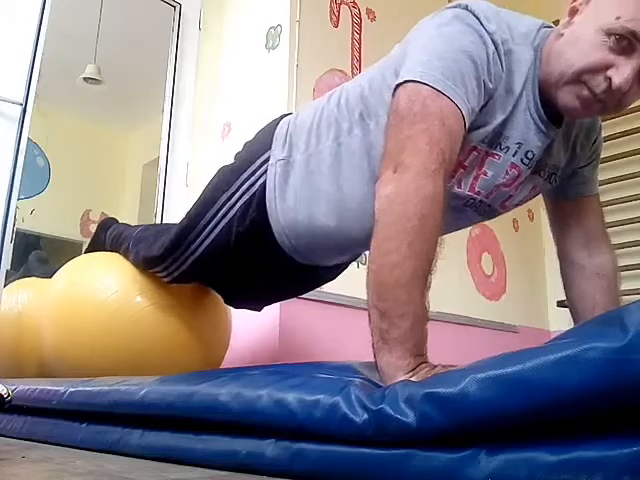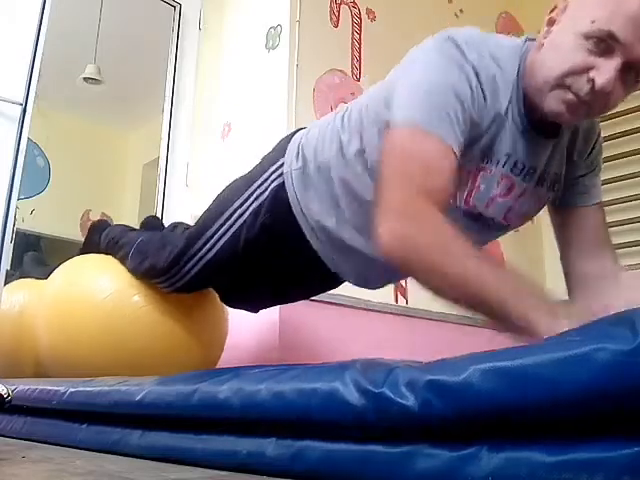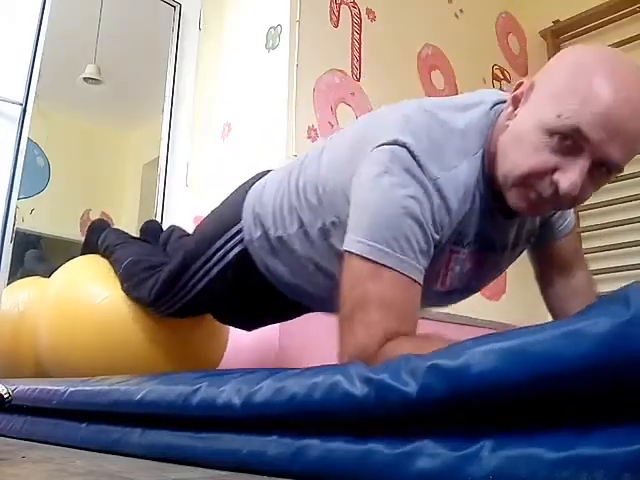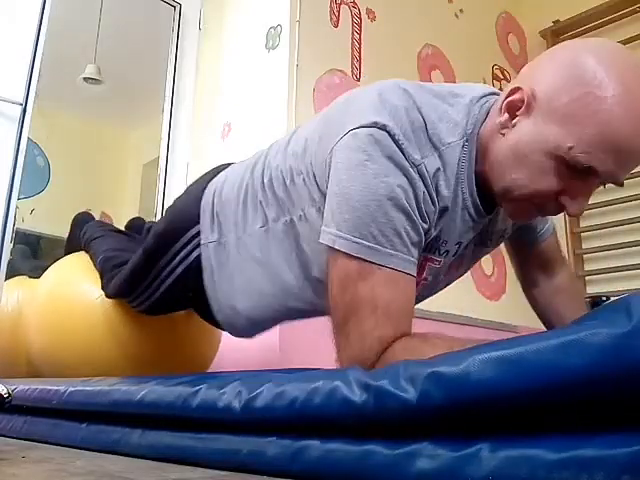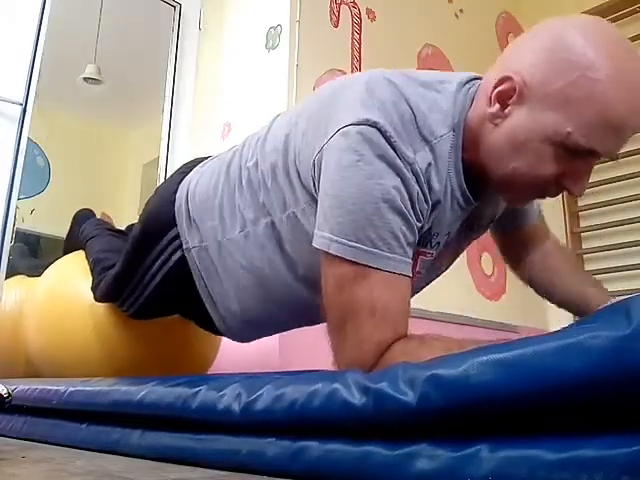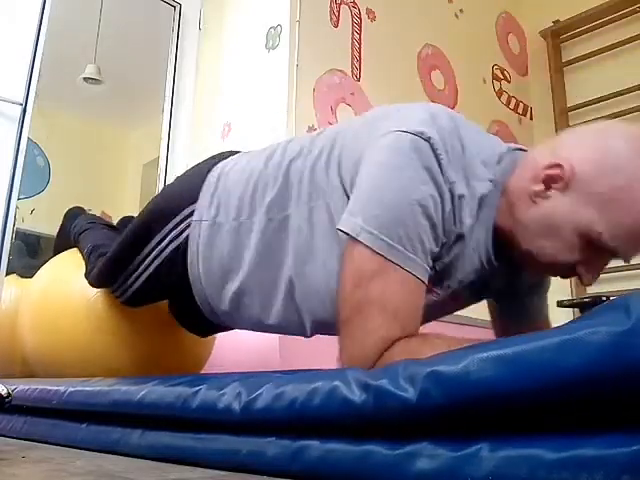
dt=0.3s
person 1, frame 1
left shoulder: (581, 132)
left elbow: (589, 254)
right elbow: (407, 182)
right wrist: (404, 365)
left hip: (329, 246)
right hip: (284, 179)
left knee: (237, 289)
right knee: (174, 261)
left ankle: (130, 240)
right ankle: (116, 238)
person 1, frame 2
left shoulder: (579, 136)
right shoulder: (461, 66)
left elbow: (592, 257)
right elbow: (404, 229)
right wrist: (556, 320)
left hip: (338, 250)
right hip: (294, 195)
left knee: (236, 293)
right knee: (173, 271)
left ankle: (160, 235)
right ankle: (111, 237)
person 1, frame 3
left shoulder: (546, 176)
right shoulder: (413, 158)
left elbow: (566, 273)
right elbow: (368, 355)
right hip: (261, 239)
left knee: (228, 313)
right knee: (157, 291)
left ankle: (166, 240)
right ankle: (109, 240)
person 1, frame 4
left shoulder: (525, 157)
right shoulder: (392, 145)
left elbow: (546, 272)
right elbow: (369, 360)
right hip: (219, 230)
left knee: (202, 312)
right knee: (130, 287)
left ankle: (140, 234)
right ankle: (92, 233)
person 1, frame 5
left shoulder: (509, 148)
right shoulder: (380, 137)
left elbow: (532, 248)
right elbow: (367, 362)
right hip: (197, 228)
left knee: (203, 322)
right knee: (124, 294)
left ankle: (109, 234)
right ankle: (90, 233)
person 1, frame 6
left shoulder: (524, 237)
right shoulder: (424, 156)
right elbow: (370, 363)
right hip: (207, 217)
left knee: (195, 320)
right knee: (114, 276)
left ankle: (125, 231)
right ankle: (83, 229)
